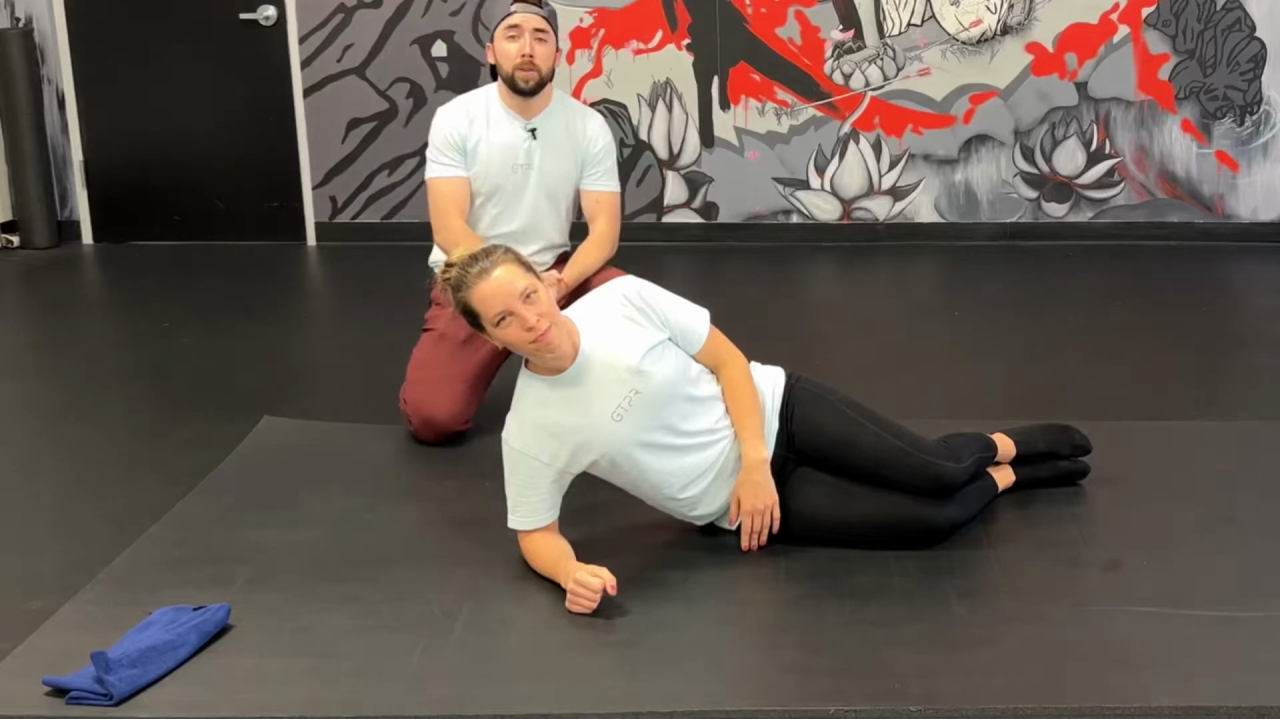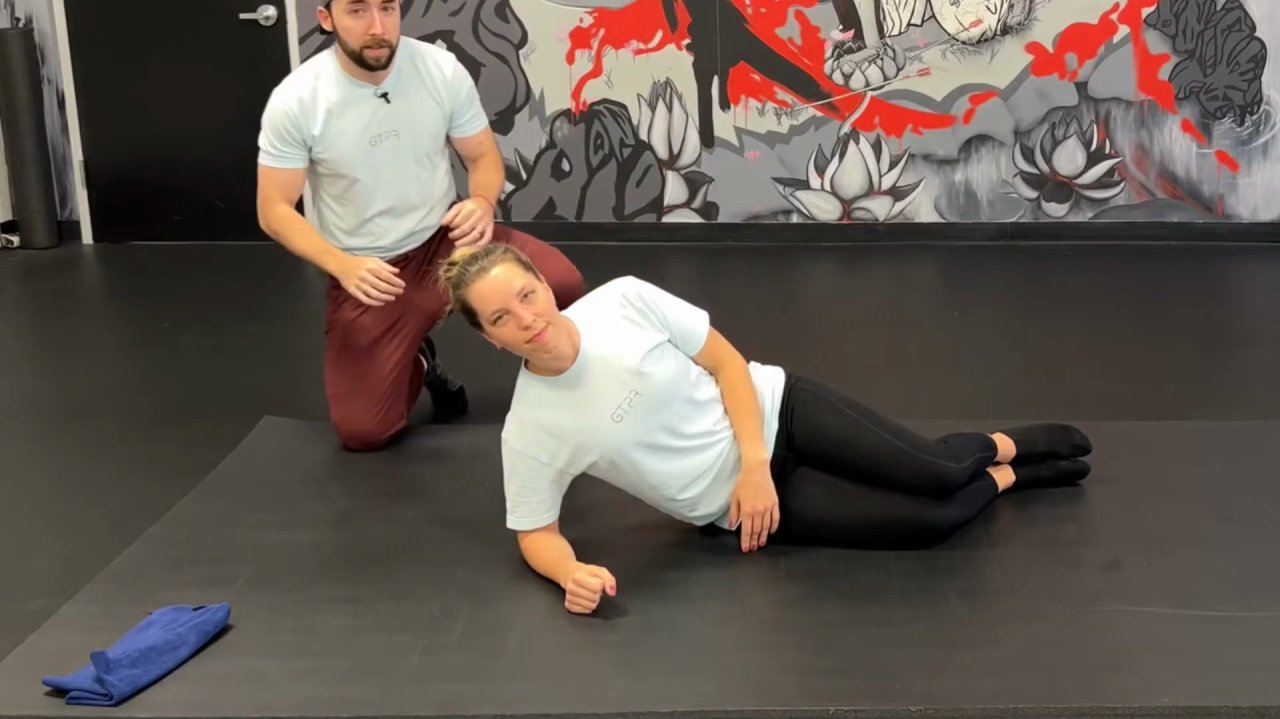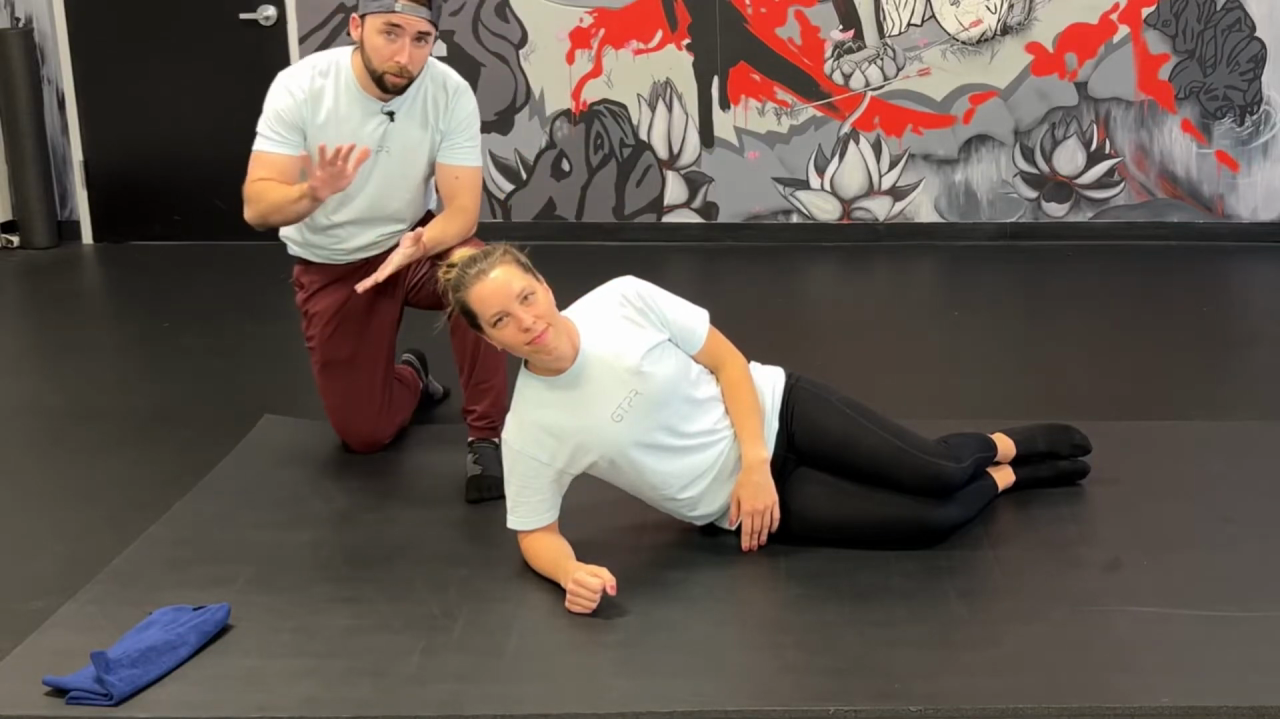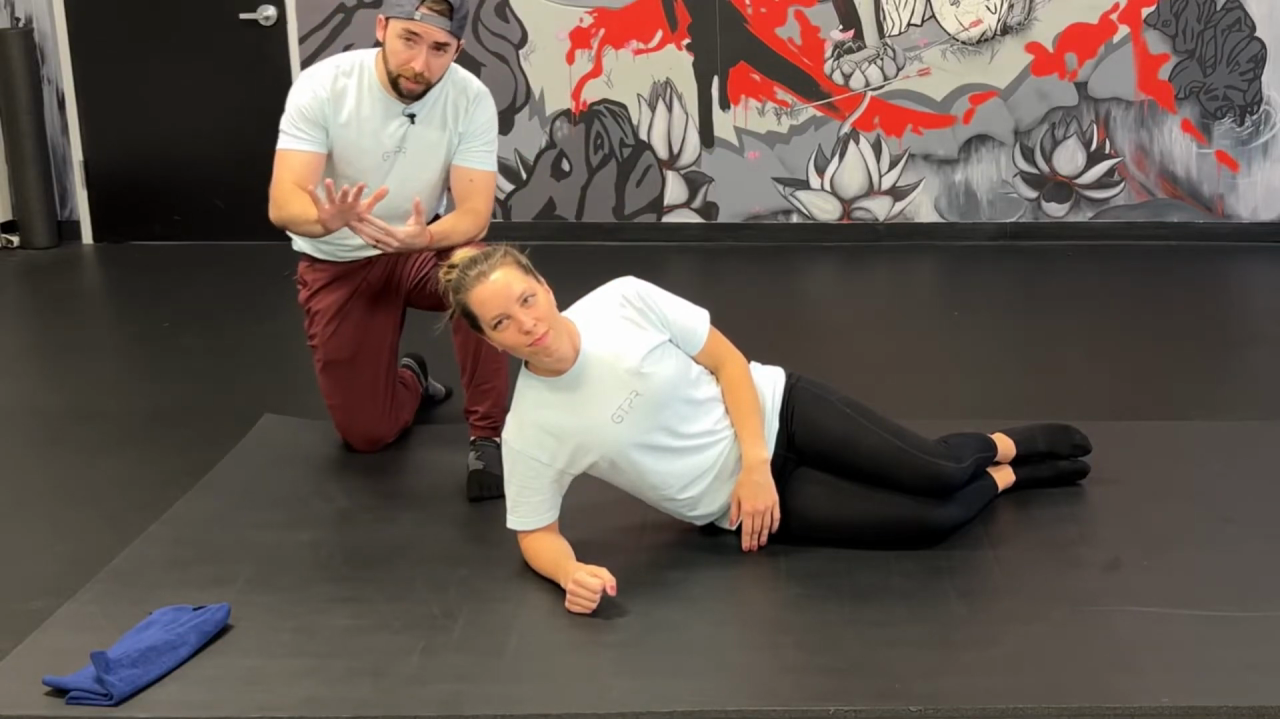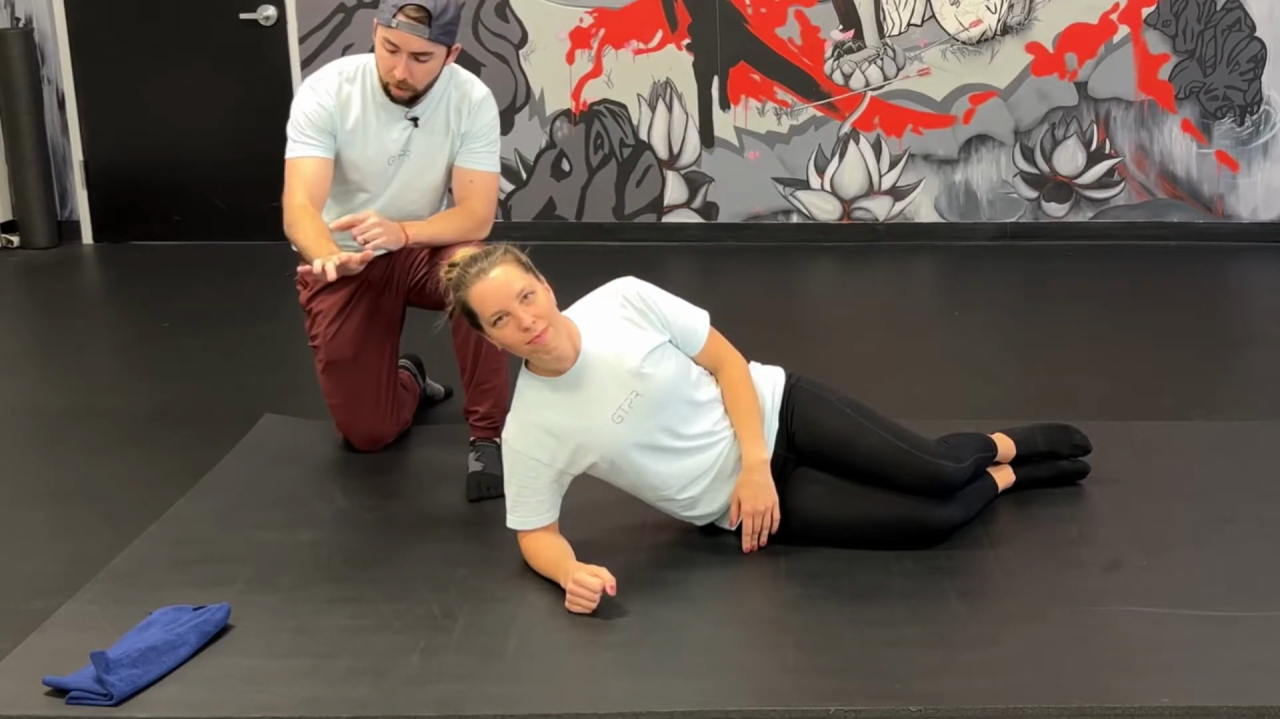
dt=1s
person 1, frame 1
left shoulder: (625, 298)
right shoulder: (529, 431)
left elbow: (730, 363)
right elbow: (536, 533)
left wrist: (755, 462)
right wrist: (571, 574)
left hip: (771, 410)
right hip: (729, 498)
left knee: (937, 475)
right knee: (931, 524)
left ankle: (1005, 444)
right ankle: (1006, 479)
person 1, frame 2
left shoulder: (624, 298)
right shoulder: (528, 431)
left elbow: (729, 364)
right elbow: (535, 533)
left wrist: (753, 462)
right wrist: (570, 573)
left hip: (772, 409)
right hip: (731, 497)
left knee: (937, 471)
right knee: (930, 522)
left ankle: (1006, 444)
right ankle: (1007, 478)
person 1, frame 3
left shoulder: (624, 298)
right shoulder: (529, 430)
left elbow: (730, 362)
right elbow: (535, 534)
left wrist: (754, 462)
right wrist: (570, 573)
left hip: (773, 409)
right hip: (727, 495)
left knee: (935, 472)
right knee: (929, 523)
left ankle: (1005, 445)
right ankle: (1005, 479)
person 1, frame 4
left shoulder: (624, 298)
right shoulder: (529, 431)
left elbow: (729, 362)
right elbow: (535, 534)
left wrist: (754, 463)
right wrist: (570, 574)
left hip: (771, 410)
right hip: (727, 499)
left knee: (935, 473)
right knee: (930, 522)
left ankle: (1005, 445)
right ankle: (1003, 479)
person 1, frame 5
left shoulder: (623, 298)
right shoulder: (528, 431)
left elbow: (728, 363)
right elbow: (535, 533)
left wrist: (754, 462)
right wrist: (570, 573)
left hip: (771, 410)
right hip: (727, 499)
left knee: (935, 474)
right knee: (931, 523)
left ankle: (1005, 444)
right ankle: (1004, 479)
person 2, frame 1
left shoulder: (590, 128)
right shoulder: (455, 119)
left elbow: (604, 230)
right elbow: (450, 231)
left wrist: (560, 286)
left hip: (551, 273)
right knee: (433, 416)
right ankle: (466, 366)
person 2, frame 2
left shoulder: (441, 69)
right shoulder: (294, 101)
left elbow: (485, 159)
right elbow: (274, 210)
left wrist: (483, 203)
right wrist: (343, 265)
left hip: (446, 241)
right hip: (368, 271)
left knee: (561, 283)
right knee: (363, 431)
right ankle: (418, 365)
person 2, frame 3
left shoulder: (452, 94)
right shoulder: (298, 88)
left elbow: (463, 210)
right elbow: (257, 206)
left wrist: (417, 246)
right wrist: (314, 193)
left hip: (412, 242)
right hip: (329, 268)
right knee: (365, 435)
left ankle: (486, 436)
right ankle: (410, 379)
person 2, frame 4
left shoulder: (472, 100)
right shoulder: (321, 87)
left elbow: (475, 214)
right elbow: (282, 202)
left wrist: (424, 238)
right wrist: (327, 217)
left hip: (421, 247)
right hip: (337, 265)
right knee: (367, 433)
left ankle: (488, 435)
right ankle: (410, 380)
person 2, frame 5
left shoulder: (473, 101)
right shoulder: (325, 92)
left elbow: (477, 217)
right elbow: (299, 206)
left wrist: (399, 233)
right wrist: (329, 257)
left hip: (421, 248)
right hip: (340, 264)
right knee: (367, 434)
left ankle: (487, 434)
right ankle: (408, 380)
